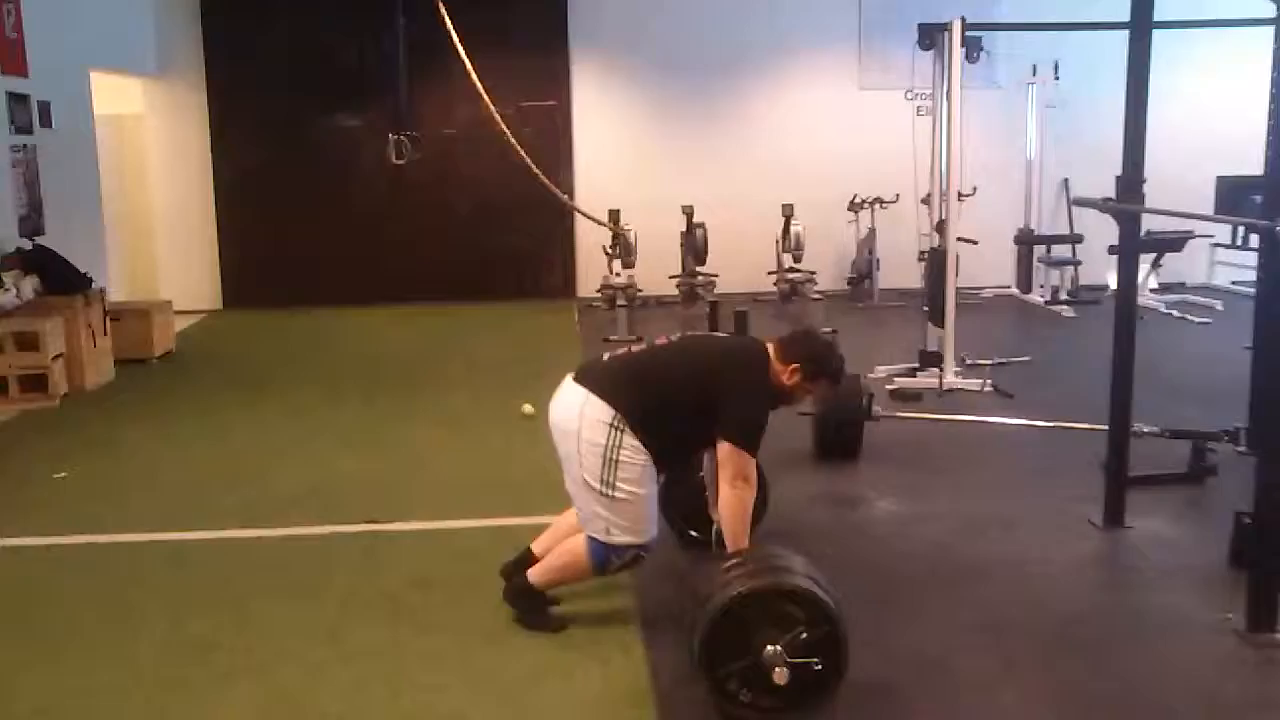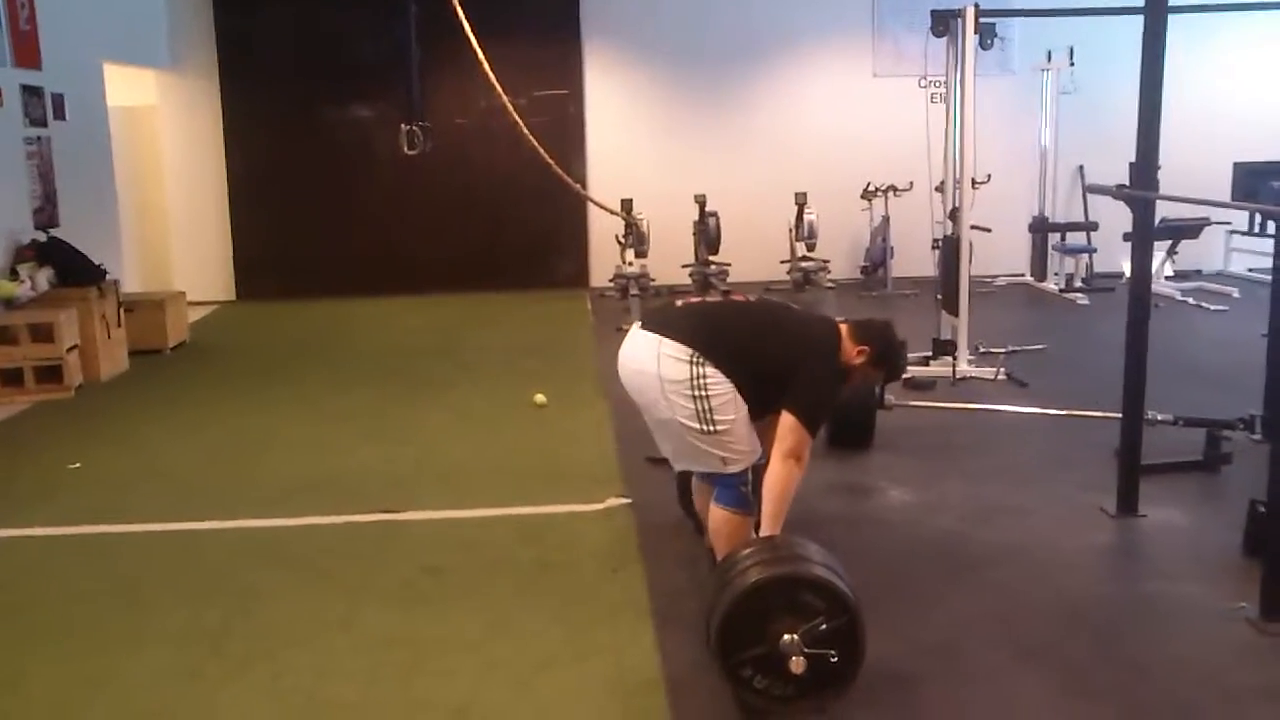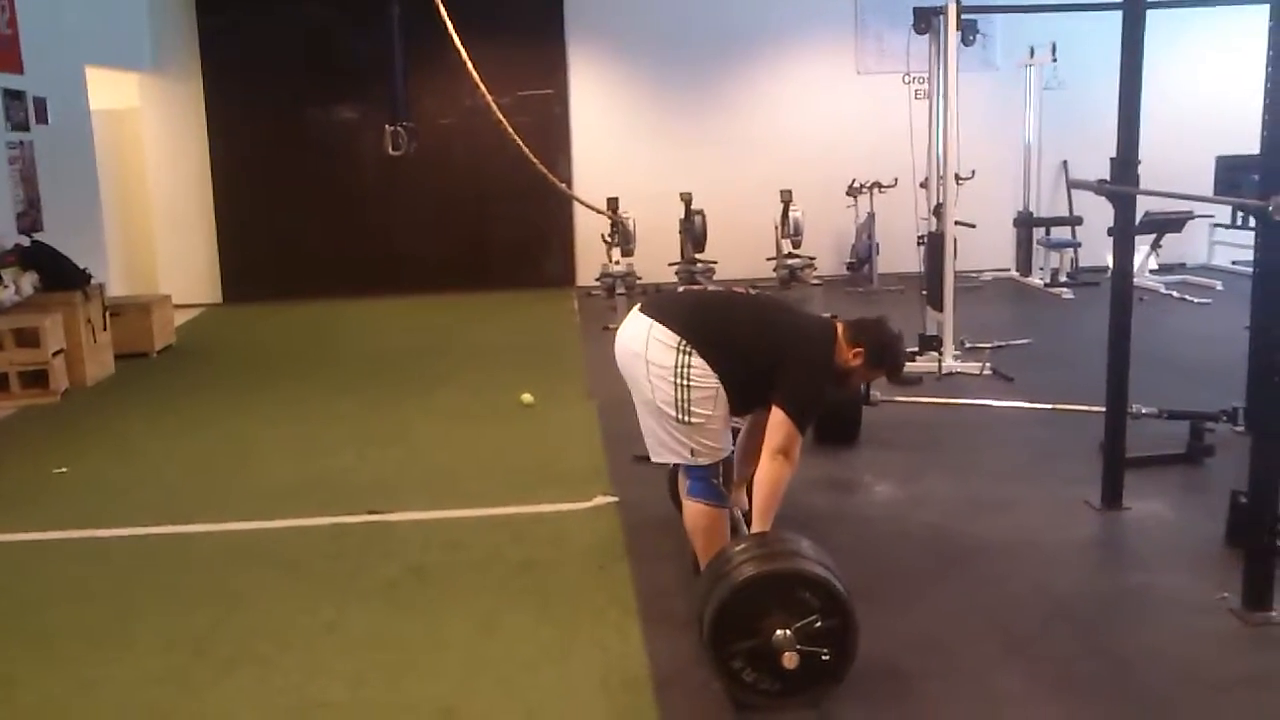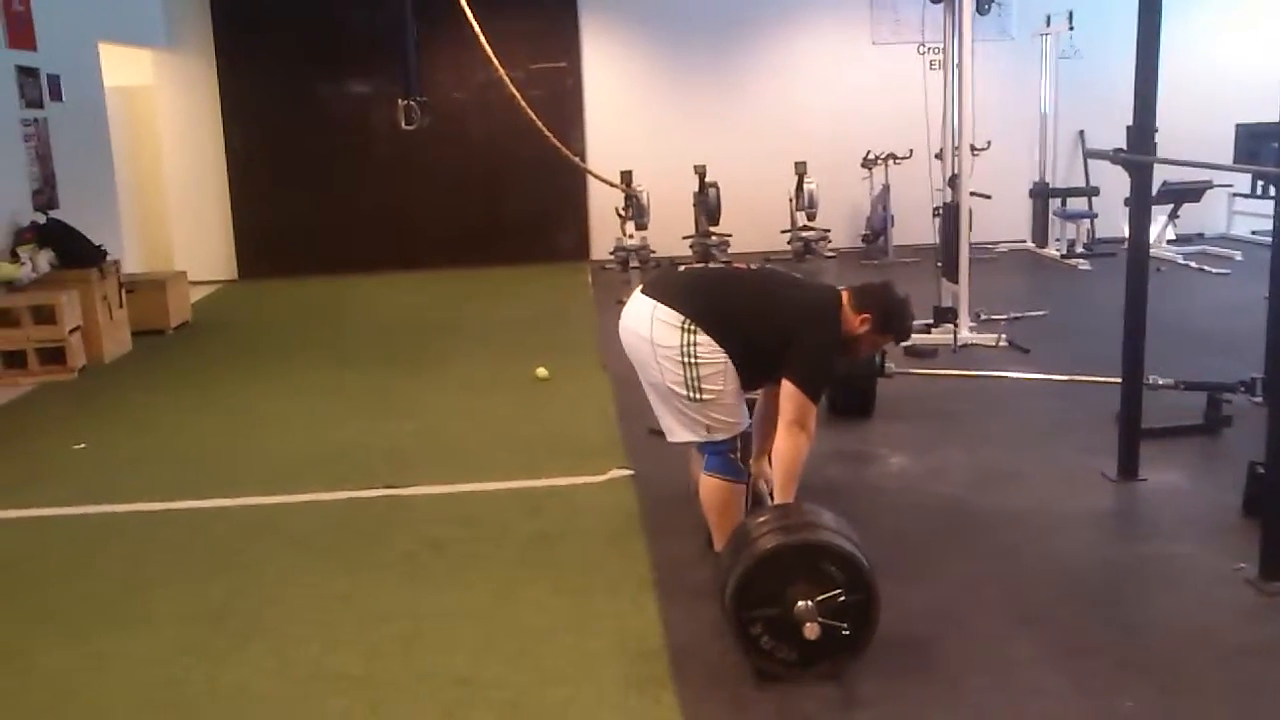
dt=1s
person 1, frame 1
left shoulder: (742, 359)
right shoulder: (750, 383)
right elbow: (738, 481)
left hip: (580, 396)
right hip: (600, 414)
left knee: (603, 505)
right knee: (629, 543)
left ankle: (523, 566)
right ankle: (527, 589)
person 1, frame 2
left shoulder: (808, 336)
right shoulder: (823, 362)
left elbow: (767, 411)
right elbow: (789, 457)
right hip: (675, 357)
left knee: (710, 459)
right knee: (734, 471)
left ankle: (722, 560)
person 1, frame 3
left shoulder: (805, 338)
right shoulder: (812, 359)
left elbow: (760, 420)
right elbow: (779, 454)
left wrist: (737, 488)
right hip: (668, 343)
left knee: (697, 460)
right knee: (706, 468)
left ankle: (708, 557)
person 1, frame 4
left shoulder: (811, 307)
right shoulder: (820, 330)
left elbow: (773, 390)
right elbow: (795, 427)
left wrist: (759, 459)
right hip: (673, 324)
left knee: (707, 430)
right knee: (723, 444)
left ankle: (720, 529)
